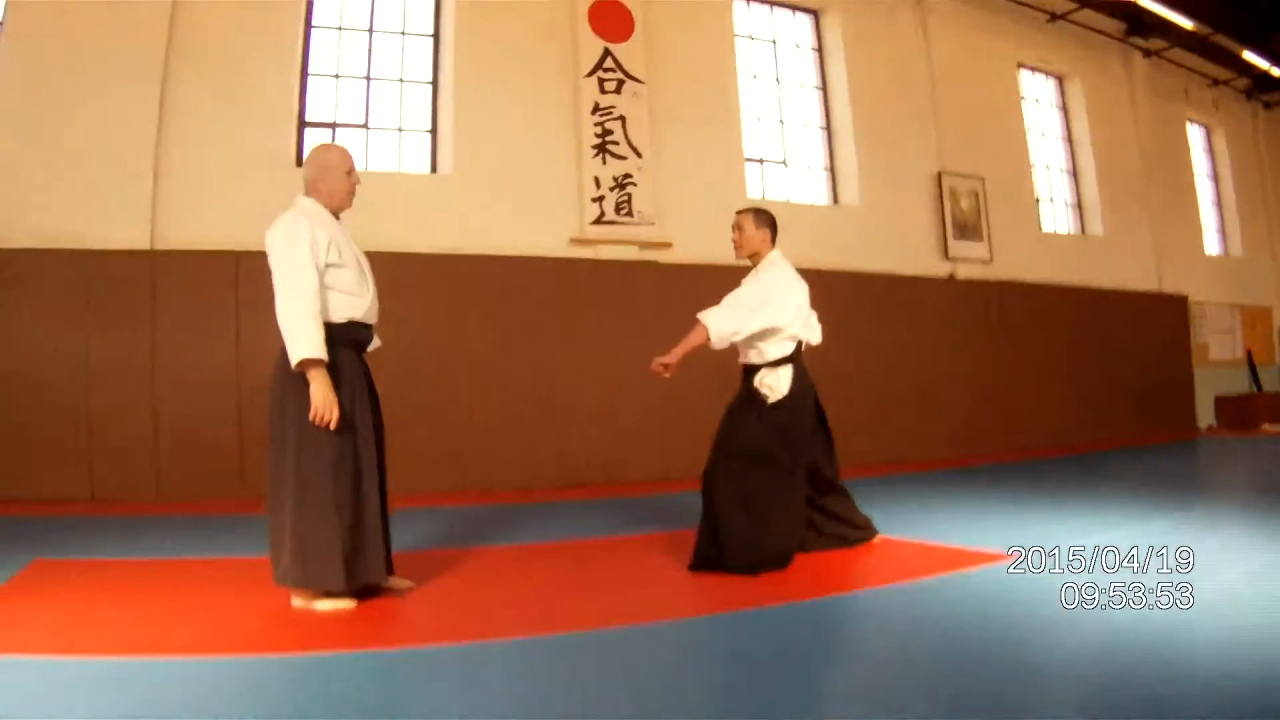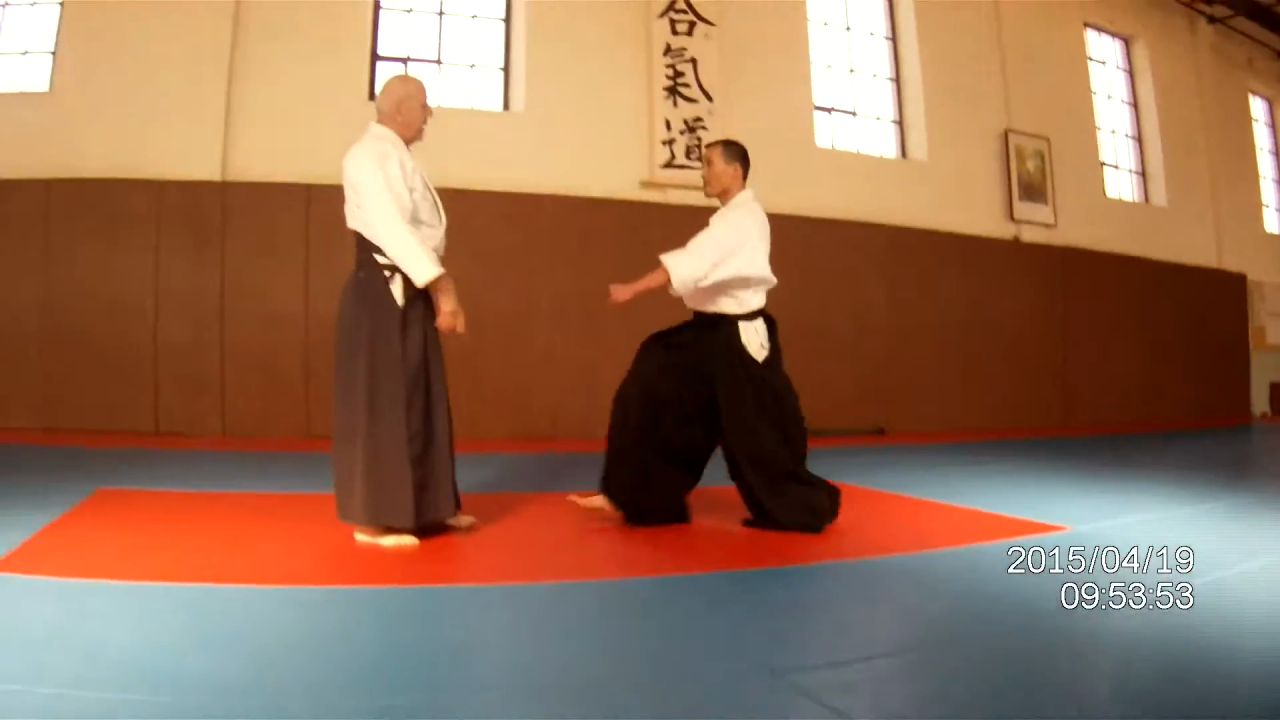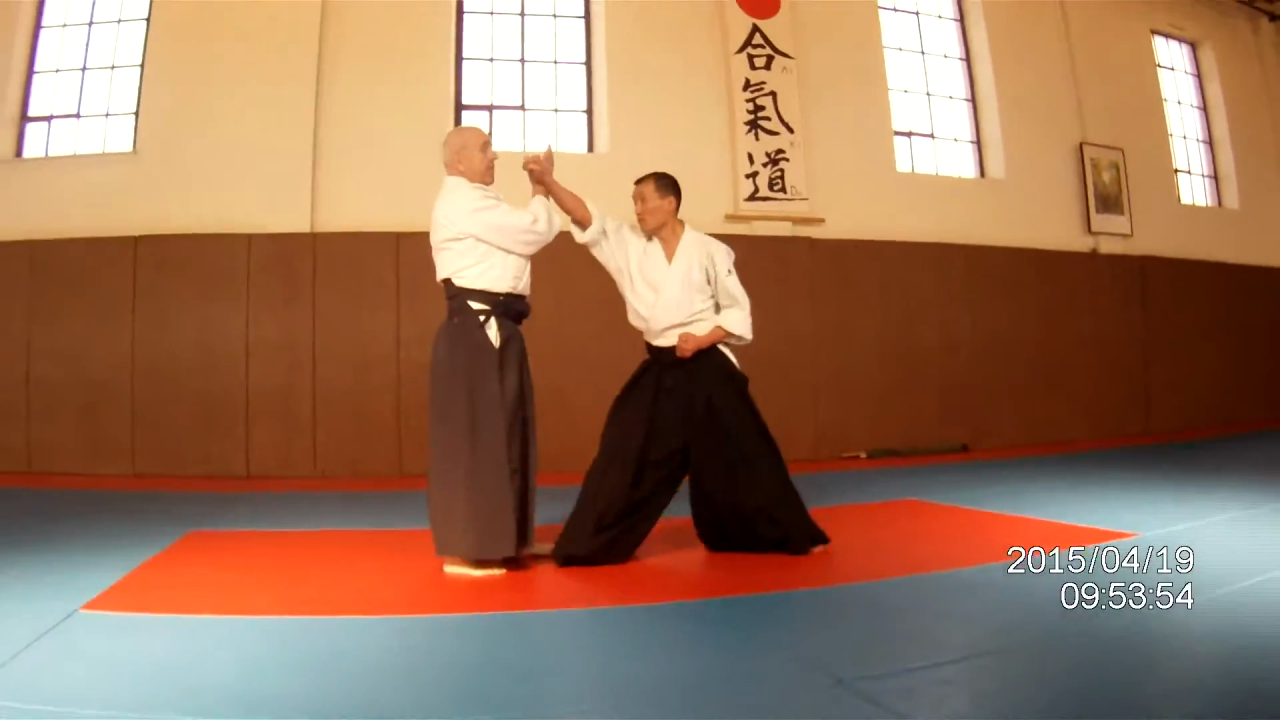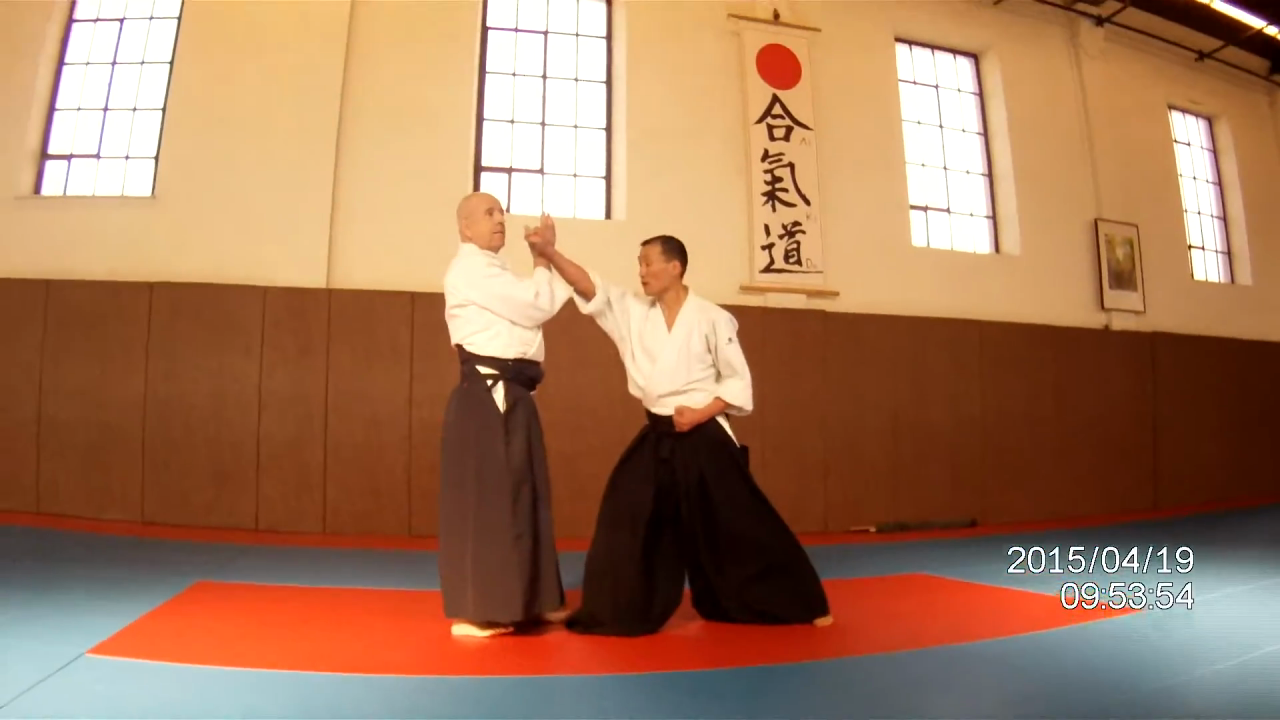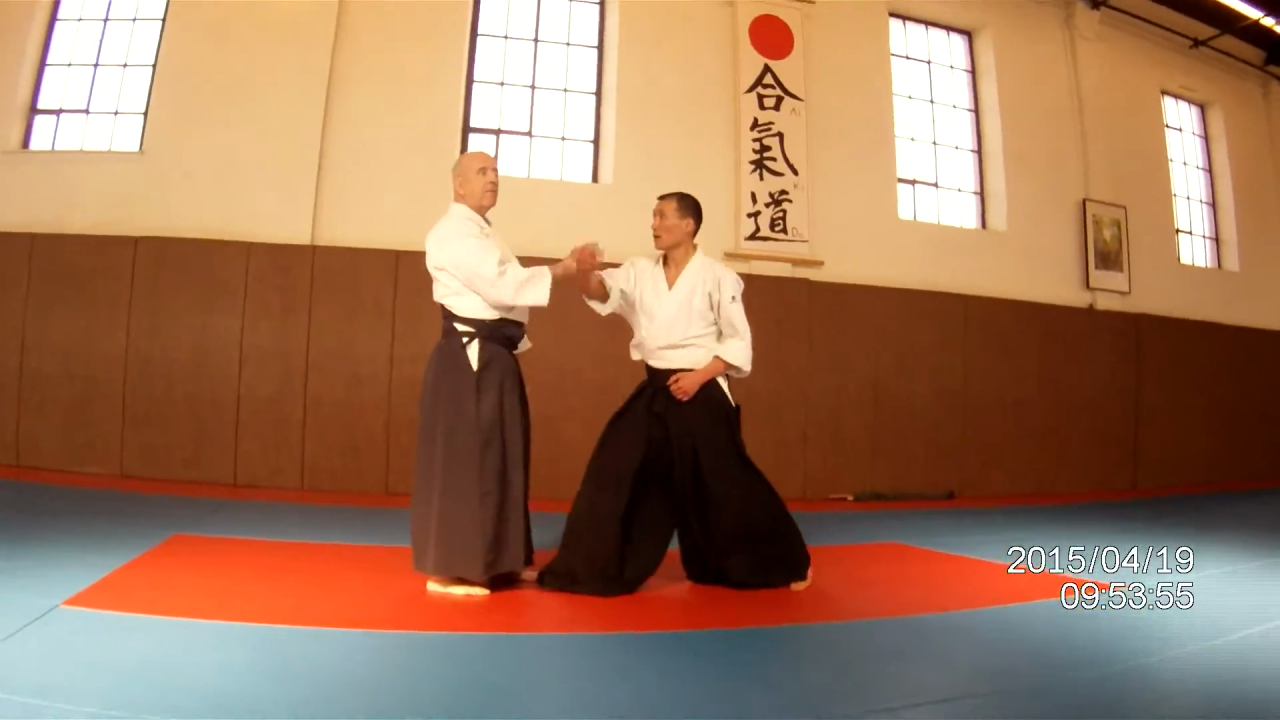
dt=0.4s
person 1, frame 1
left shoulder: (327, 228)
right shoulder: (296, 227)
right elbow: (296, 304)
left wrist: (357, 353)
right wrist: (317, 375)
left hip: (347, 359)
right hip: (318, 362)
left knee: (355, 466)
right knee: (319, 470)
left ankle: (360, 570)
right ankle: (309, 583)
person 1, frame 2
left shoulder: (393, 155)
right shoulder: (374, 153)
right elbow: (394, 227)
left wrist: (436, 286)
right wrist: (441, 286)
left hip: (408, 289)
right hip: (385, 291)
left knee: (417, 400)
right knee: (383, 402)
left ankle: (423, 507)
right ankle: (372, 520)
person 1, frame 3
left shoulder: (470, 201)
right shoulder: (462, 202)
left elbow: (514, 236)
right elbow: (531, 231)
right wrist: (542, 190)
left hip: (491, 330)
right hip: (476, 332)
left knee: (503, 434)
right knee: (476, 438)
left ankle: (505, 541)
right ankle: (465, 552)
person 1, frame 4
left shoulder: (487, 269)
right shoulder: (471, 269)
left elbow: (524, 311)
right elbow: (536, 305)
right wrist: (542, 259)
left hip: (507, 397)
right hip: (486, 398)
left knee: (517, 499)
right knee: (486, 501)
left ankle: (521, 604)
right ankle: (472, 614)
person 1, frame 5
left shoulder: (479, 231)
right shoulder: (453, 232)
right elbow: (502, 285)
right wrist: (562, 270)
left hip: (493, 358)
right hip: (468, 360)
left knee: (497, 460)
right knee: (462, 462)
left ankle: (491, 563)
right ankle: (446, 572)
person 2, frame 1
left shoulder: (771, 278)
right shoulder: (780, 277)
left elbow: (726, 317)
right elbow: (810, 330)
left wrist: (676, 354)
left hip: (772, 386)
right hip: (782, 383)
left knee: (739, 470)
right knee: (803, 466)
left ankle: (747, 551)
right ankle: (844, 531)
person 2, frame 2
left shoulder: (744, 220)
right shoulder: (733, 217)
left elbow: (694, 263)
left wrist: (632, 289)
left hip: (740, 339)
right hip: (706, 332)
left knee: (756, 434)
right knee: (643, 404)
left ankle: (802, 508)
right ankle: (627, 498)
person 2, frame 3
left shoulder: (709, 251)
right shoulder: (629, 245)
left elbow: (738, 312)
right elbow: (586, 219)
left wrist: (702, 341)
right wrist: (547, 182)
left hip: (706, 368)
right hip: (660, 370)
left knee: (744, 457)
right knee: (627, 452)
left ankle: (790, 536)
right ankle: (595, 546)
person 2, frame 4
left shoulder: (712, 318)
right shoulder: (632, 311)
left elbow: (738, 383)
right elbow: (591, 289)
left wrist: (701, 414)
right wrist: (549, 252)
left hip: (704, 437)
right hip: (657, 437)
left knee: (741, 525)
right knee: (626, 521)
left ankle: (800, 603)
right ankle: (619, 613)
person 2, frame 5
left shoulder: (717, 277)
right shoulder: (640, 271)
left elbow: (739, 343)
right elbow: (602, 292)
left wrist: (700, 376)
right wrist: (587, 272)
left hip: (701, 394)
right hip: (654, 391)
left knee: (729, 485)
right knee: (615, 475)
left ankle: (786, 564)
right ankle: (593, 571)
